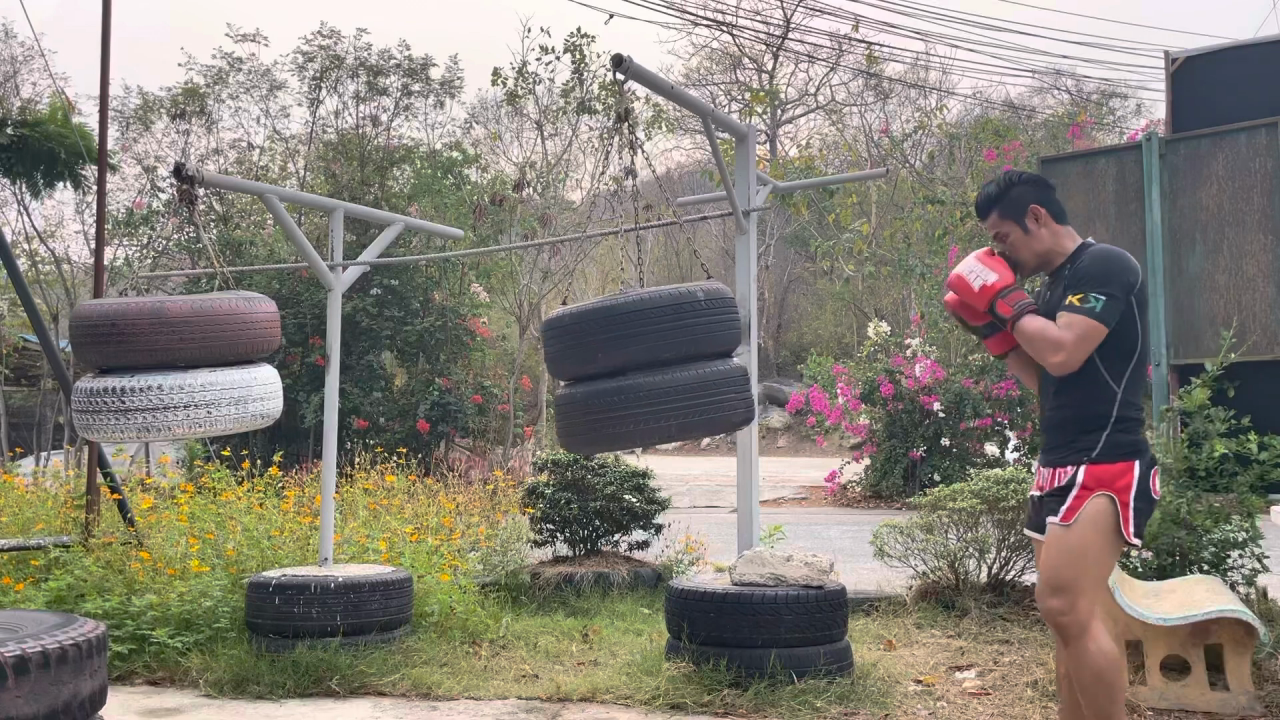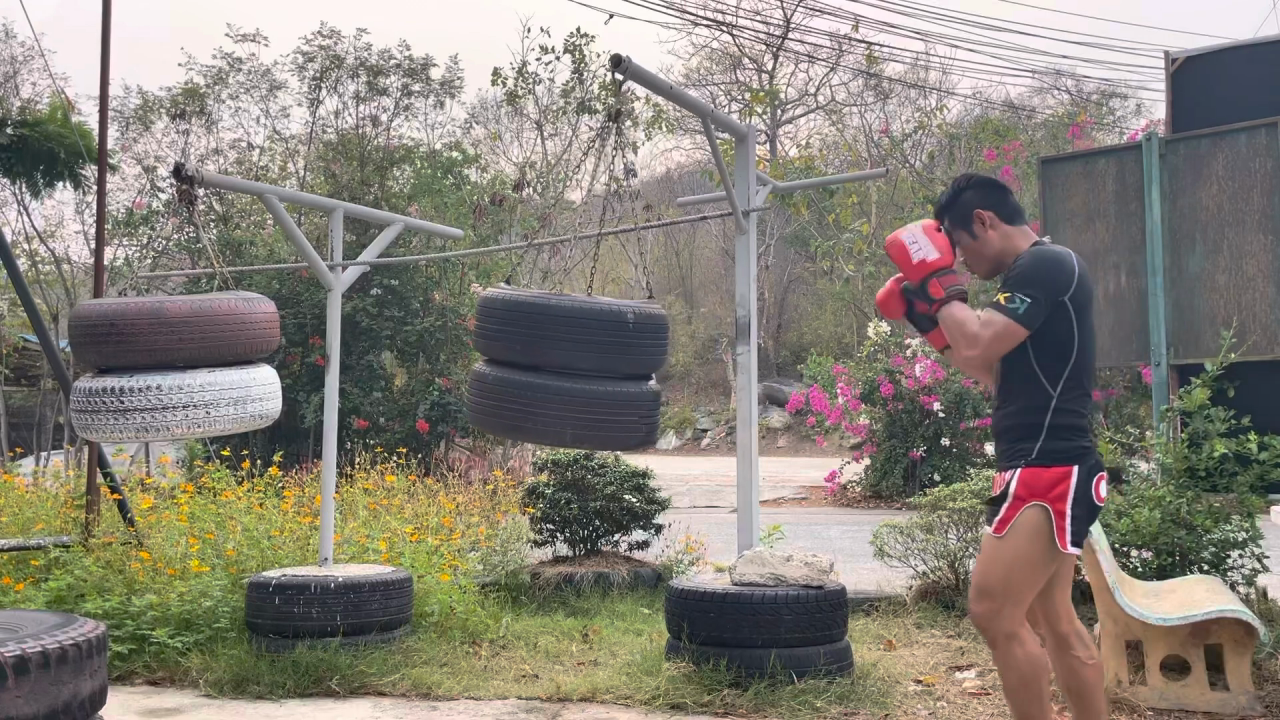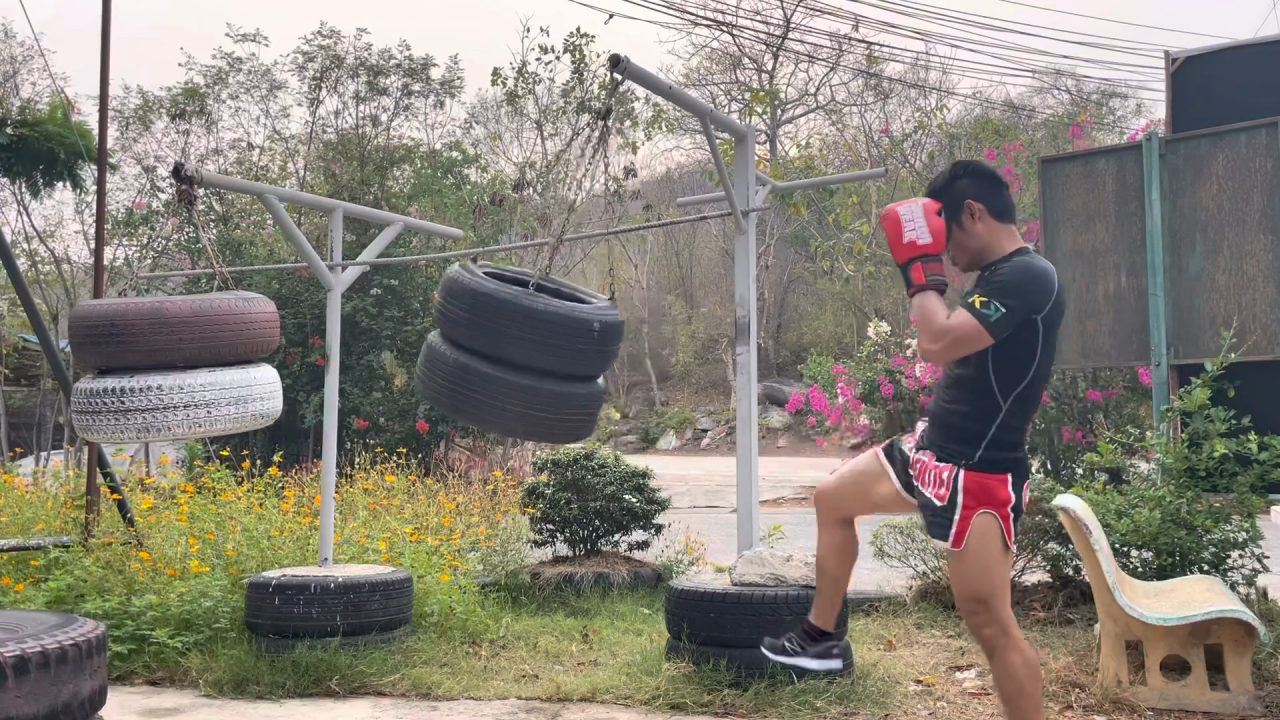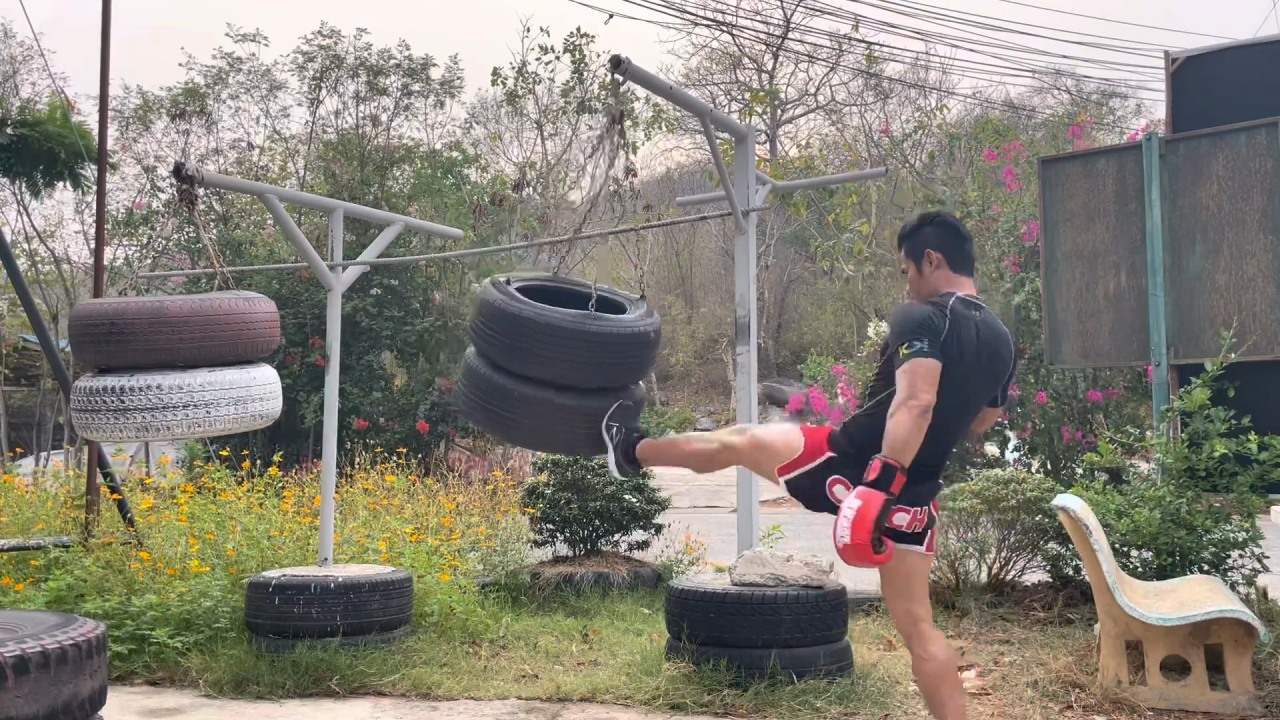
dt=0.7s
person 1, frame 1
left shoulder: (1105, 265)
right shoulder: (1055, 282)
left elbow: (1064, 354)
left wrist: (1003, 301)
right wrist: (994, 327)
left hip: (1105, 469)
right hip: (1060, 469)
left knee: (1071, 613)
right knee: (1065, 615)
person 1, frame 2
left shoulder: (1045, 265)
right shoulder: (1032, 273)
left elbow: (977, 346)
right elbow: (991, 368)
left wrist: (934, 280)
right wrist: (931, 320)
left hip: (1048, 475)
right hip: (1040, 472)
left knee: (996, 614)
right knee: (1055, 622)
person 1, frame 3
left shoulder: (1032, 278)
right shoulder: (998, 275)
left elbow: (940, 344)
left wrist: (920, 267)
left hip: (979, 477)
right hip: (932, 450)
left knee: (990, 624)
right knee: (832, 496)
right ankle: (818, 637)
person 1, frame 4
left shoulder: (923, 318)
right shoulder: (1001, 340)
left elbow: (914, 402)
right elbow: (981, 422)
left wrist: (881, 482)
left hip: (849, 464)
right hip: (912, 500)
left knee: (737, 442)
right knee: (918, 625)
left ankle: (634, 451)
